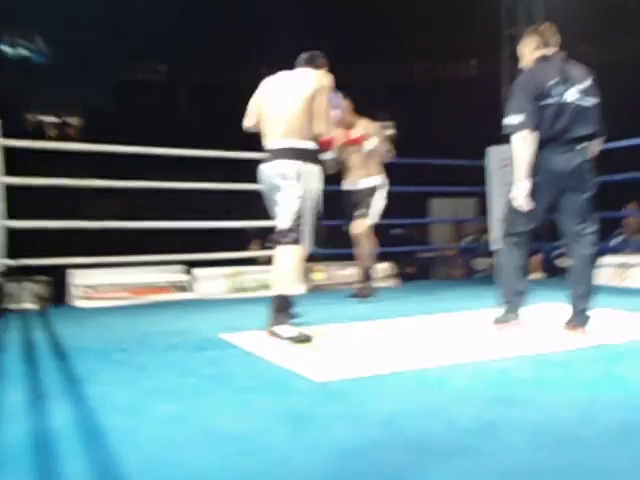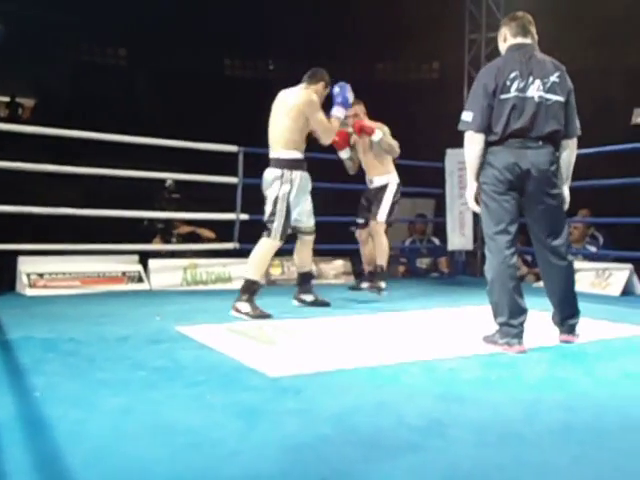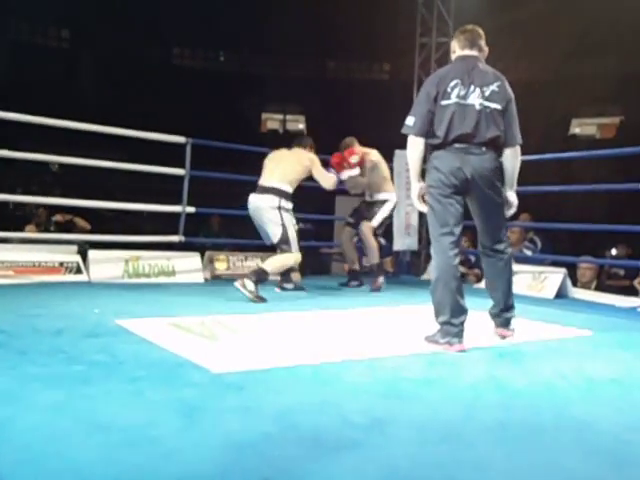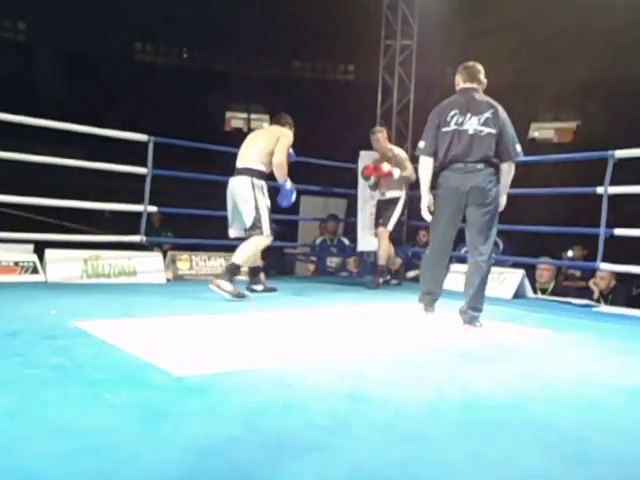
dt=1s
person 1, frame 1
left shoulder: (530, 78)
right shoulder: (584, 77)
left elbow: (524, 133)
right elbow: (598, 136)
left wrist: (521, 179)
left hip: (545, 162)
right hip: (579, 162)
left knee: (515, 233)
right knee: (582, 238)
left ankle: (511, 307)
right ankle: (579, 316)
person 1, frame 2
left shoulder: (494, 70)
right shoulder: (557, 72)
left elbow: (475, 132)
right elbow: (570, 137)
left wrist: (471, 178)
right wrist: (564, 181)
left hip: (501, 159)
right hip: (543, 160)
left knee: (501, 245)
right knee: (553, 244)
left ankle: (510, 331)
right ankle: (568, 324)
person 1, frame 3
left shoulder: (439, 79)
right shoulder: (499, 83)
left elbow: (416, 135)
right elbow: (512, 144)
left wrist: (415, 180)
right wrist: (510, 187)
left hip: (446, 163)
right hip: (486, 164)
left knee: (446, 246)
right knee: (495, 243)
left ankle: (450, 331)
right ankle: (503, 319)
person 1, frame 4
left shoulder: (442, 109)
right shoulder: (495, 110)
left elbow: (427, 156)
right elbow: (508, 158)
left wrist: (425, 193)
right wrist: (503, 191)
left hip: (450, 180)
right hip: (484, 180)
left knee: (439, 245)
right knee: (480, 250)
left ankle: (428, 299)
right ankle: (471, 314)
person 2, frame 1
left shoulder: (271, 81)
right shoulder: (321, 78)
left elbow: (249, 123)
right elbow: (322, 129)
right wrist: (338, 135)
left hip: (271, 164)
right hip: (299, 163)
left knee: (288, 237)
right knee: (295, 241)
left ankle: (283, 301)
right ankle: (280, 319)
person 2, frame 2
left shoulder: (286, 95)
right shoulder: (308, 97)
right elbow: (326, 137)
right wrist: (340, 108)
left hip: (292, 172)
right hip: (288, 173)
left knee: (307, 233)
right knee: (274, 237)
left ankle: (304, 291)
right ankle: (243, 299)
person 2, frame 3
left shoulder: (275, 155)
right shoulder: (309, 157)
right elbow: (328, 184)
right wrist: (335, 175)
left hip: (256, 199)
right hip: (274, 202)
left knee: (288, 233)
right knee: (293, 255)
left ankle: (287, 279)
right ankle: (250, 279)
person 2, frame 4
left shoulder: (258, 133)
right shoulder: (285, 133)
right elbow: (278, 160)
left wrist: (283, 156)
right wrist: (285, 183)
left hip: (237, 181)
right hip: (251, 182)
left knee: (253, 234)
right knee: (263, 236)
left ankle: (256, 281)
right ankle: (225, 278)
person 3, frame 1
left shoulder: (368, 127)
left elbow: (388, 155)
left wrist: (366, 142)
left hip: (374, 186)
right hip: (351, 189)
left knee: (359, 230)
right knee: (361, 237)
left ankle: (367, 278)
right ankle: (365, 281)
person 3, frame 2
left shoulder: (380, 128)
right shoulder: (354, 138)
left elbow: (395, 151)
right elbow: (352, 170)
left wrist: (373, 133)
right wrist: (343, 149)
left hip: (388, 184)
right hip: (371, 187)
left knee: (377, 227)
right knee: (362, 236)
left ankle: (380, 279)
right ankle: (369, 278)
person 3, frame 3
left shoulder: (372, 158)
right shoulder: (356, 159)
left elbow: (359, 187)
right elbow: (352, 188)
left wrist: (353, 167)
left hip: (385, 200)
right hip: (369, 200)
left knee: (365, 228)
right knee: (345, 235)
left ankle: (378, 273)
right ankle: (355, 276)
person 3, frame 4
left shoulder: (398, 154)
right shoulder: (377, 160)
left elbow: (411, 177)
left wrist: (393, 172)
right wrist: (369, 178)
left hip: (396, 198)
right hip: (382, 200)
left knee: (382, 232)
right knee: (384, 237)
left ankle: (380, 274)
right ankle: (397, 273)
